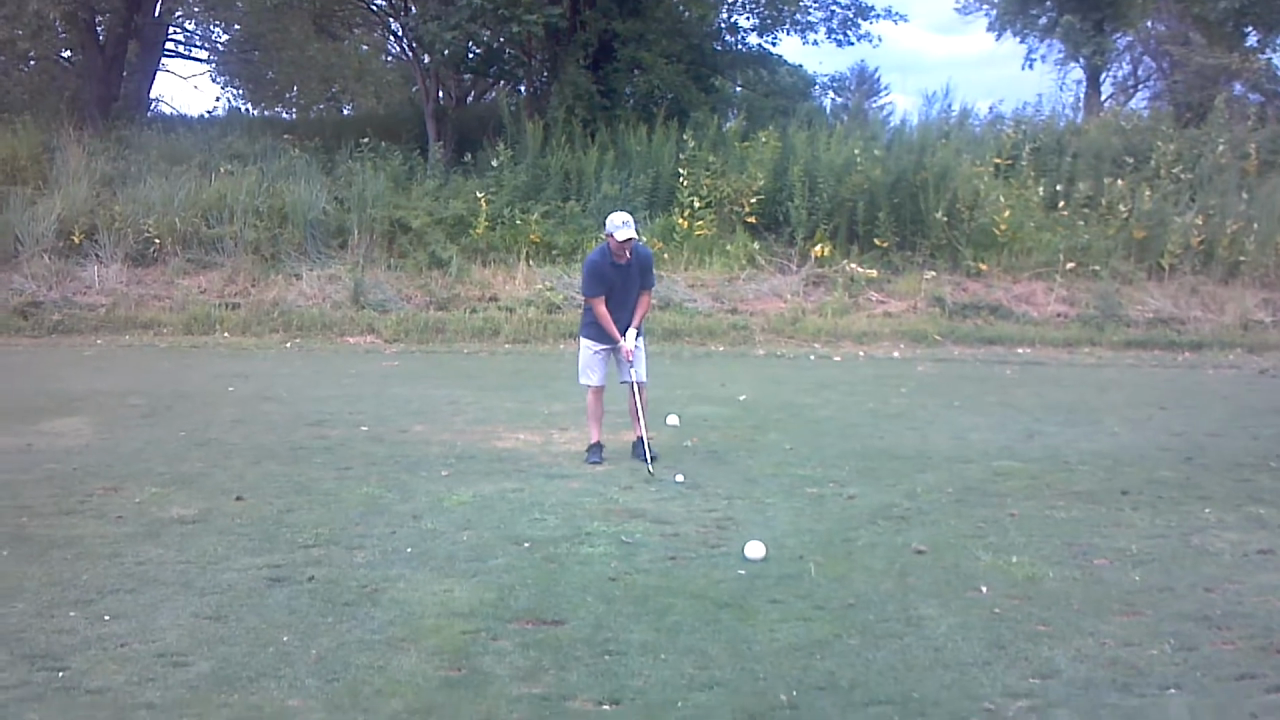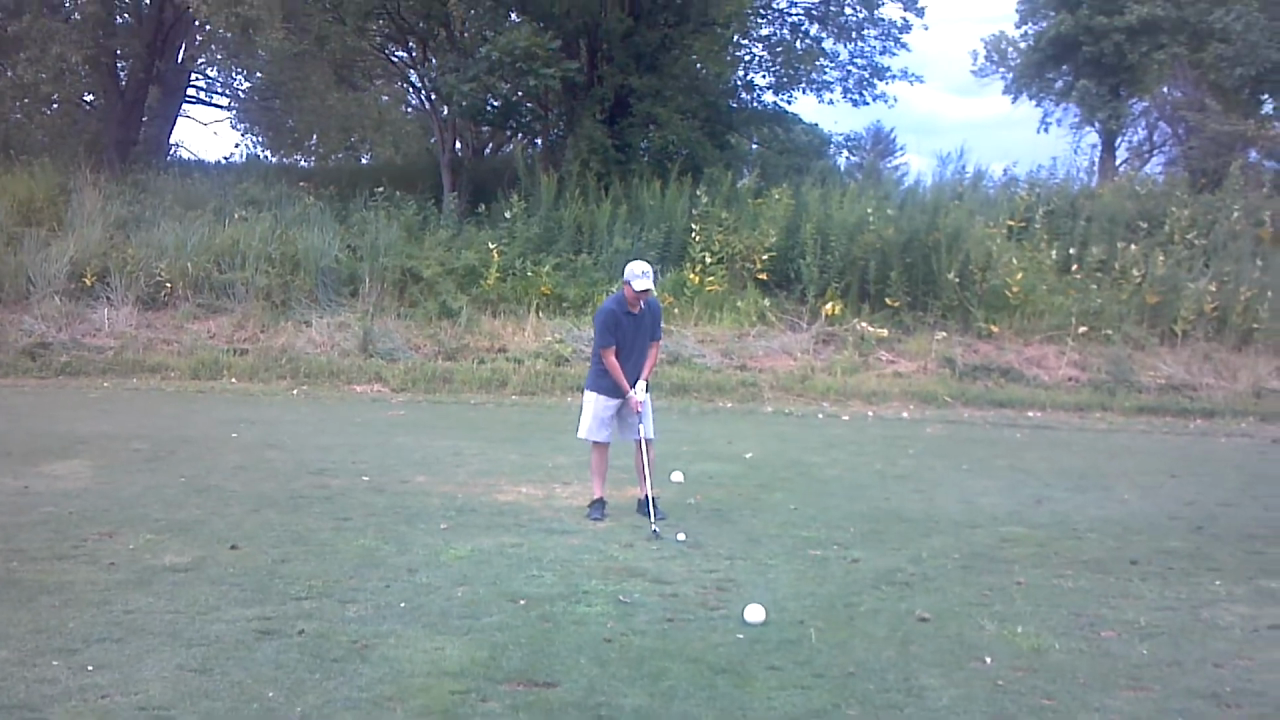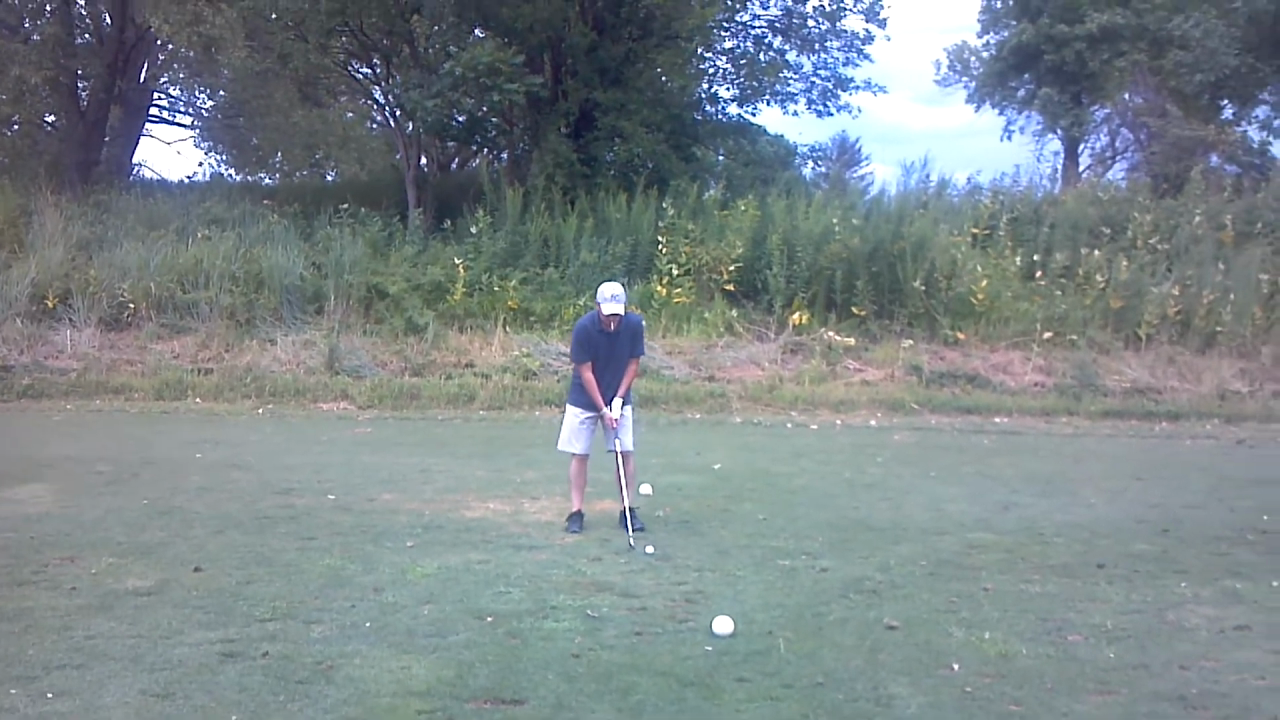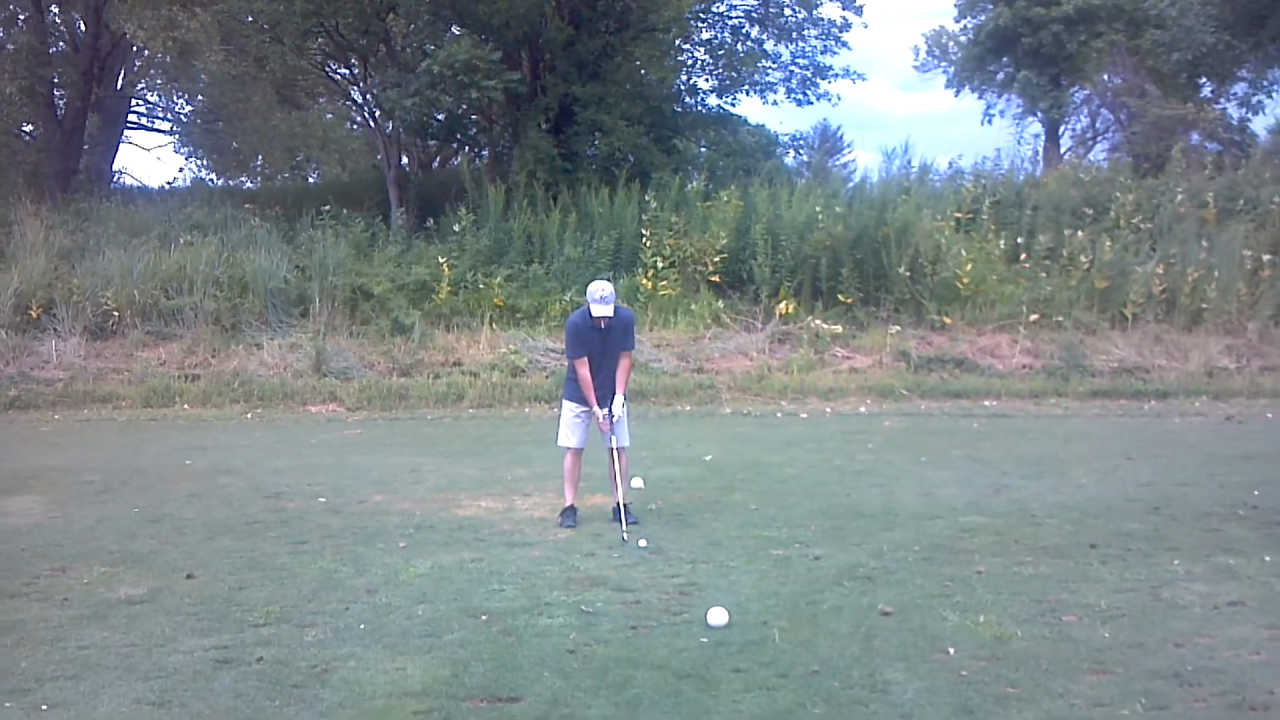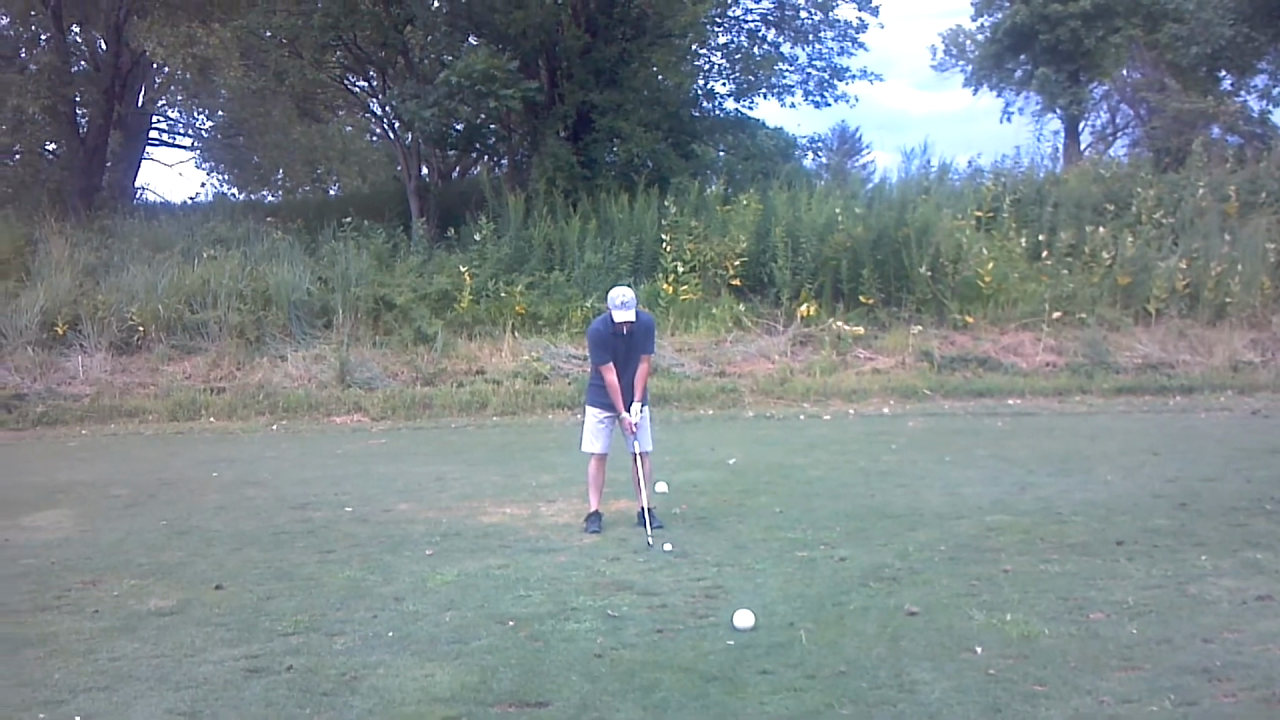
dt=1s
person 1, frame 1
left shoulder: (644, 256)
right shoulder: (594, 262)
left elbow: (645, 295)
right elbow: (598, 307)
left wrist: (632, 330)
right wrist: (618, 340)
left hip: (630, 331)
right hip: (597, 333)
left knee: (638, 384)
right knee: (595, 387)
left ankle: (640, 441)
right ankle: (595, 444)
person 1, frame 2
left shoulder: (653, 309)
right shoulder: (608, 311)
left elbow: (653, 347)
right elbow: (608, 357)
left wrist: (642, 382)
right wrist: (628, 393)
left hip: (637, 385)
right hip: (605, 387)
left knee: (645, 440)
right knee: (600, 442)
left ankle: (644, 498)
right ankle: (598, 499)
person 1, frame 3
left shoulder: (634, 324)
right shoulder: (583, 328)
left elbow: (633, 364)
right elbow: (585, 372)
left wrist: (618, 399)
right wrist: (602, 409)
left hip: (618, 399)
right hip: (584, 400)
left knee: (625, 452)
right knee: (579, 455)
left ankle: (627, 509)
right ankle: (576, 512)
person 1, frame 4
left shoulder: (626, 319)
right shoulder: (575, 323)
left elbow: (625, 359)
right elbow: (582, 368)
left wrist: (619, 396)
right wrist: (594, 408)
left hip: (612, 395)
right hip: (578, 396)
left knee: (619, 448)
right knee: (574, 449)
left ankle: (620, 504)
right ankle: (569, 507)
person 1, frame 5
left shoulder: (646, 323)
right shoulder: (597, 330)
left elbow: (644, 364)
right elbow: (608, 374)
left wrist: (636, 403)
right wrist: (621, 413)
left hip: (635, 400)
right hip: (602, 401)
left knee: (642, 453)
right knee: (598, 455)
left ankle: (644, 509)
right ankle: (594, 512)
